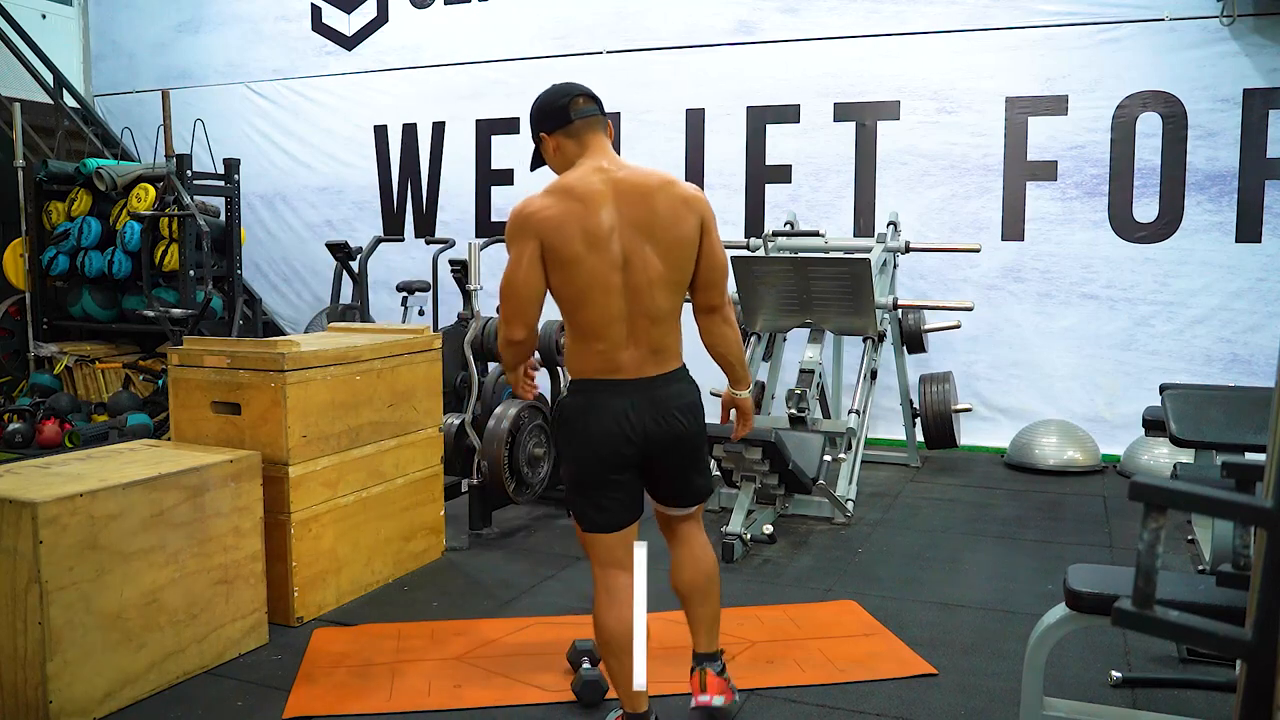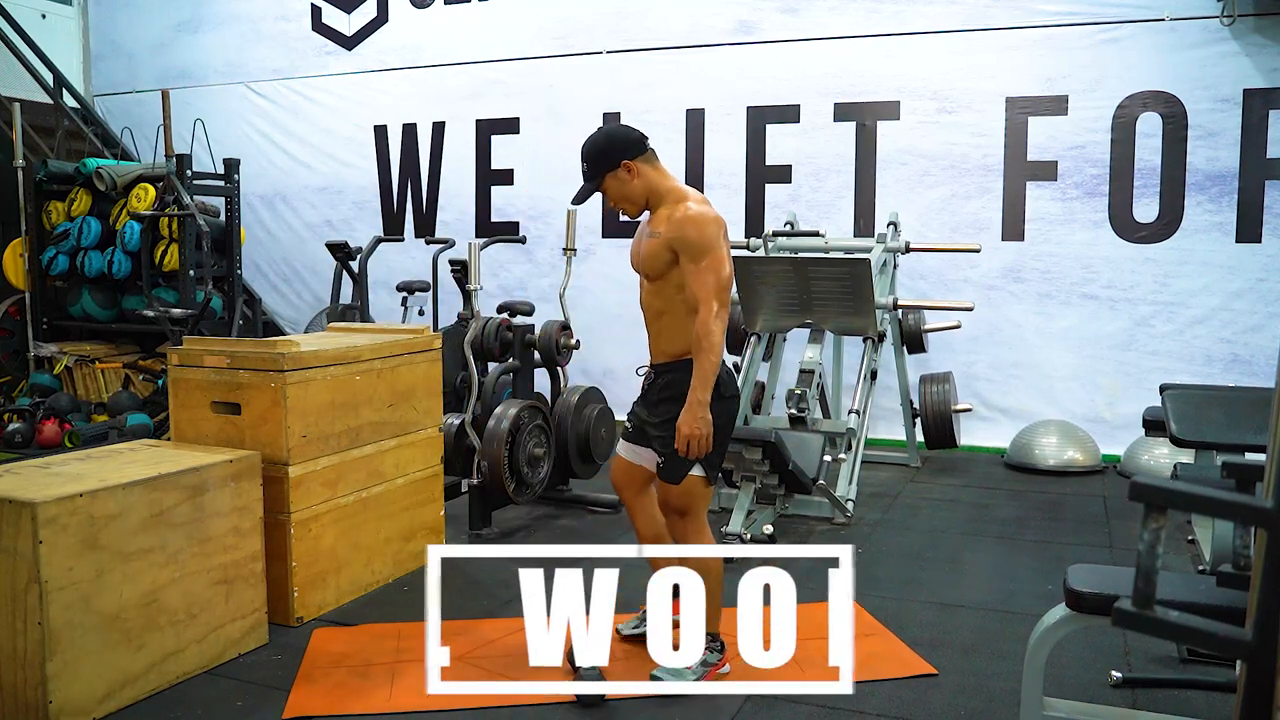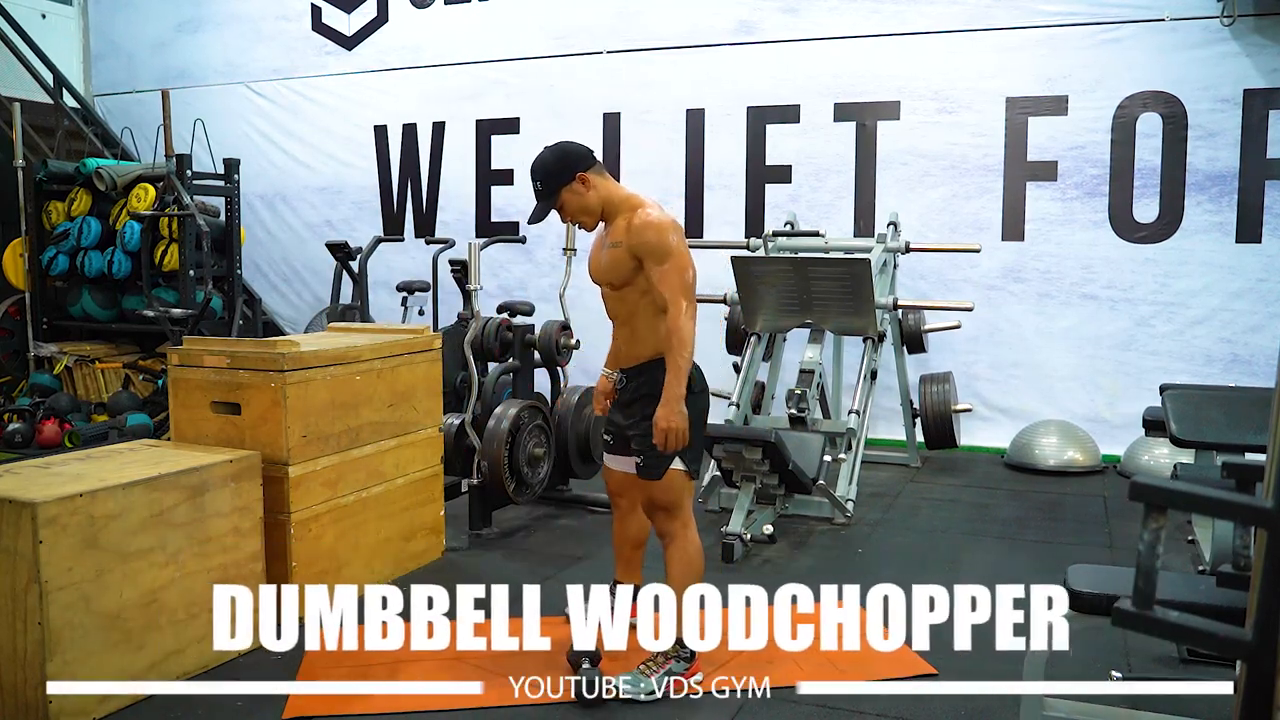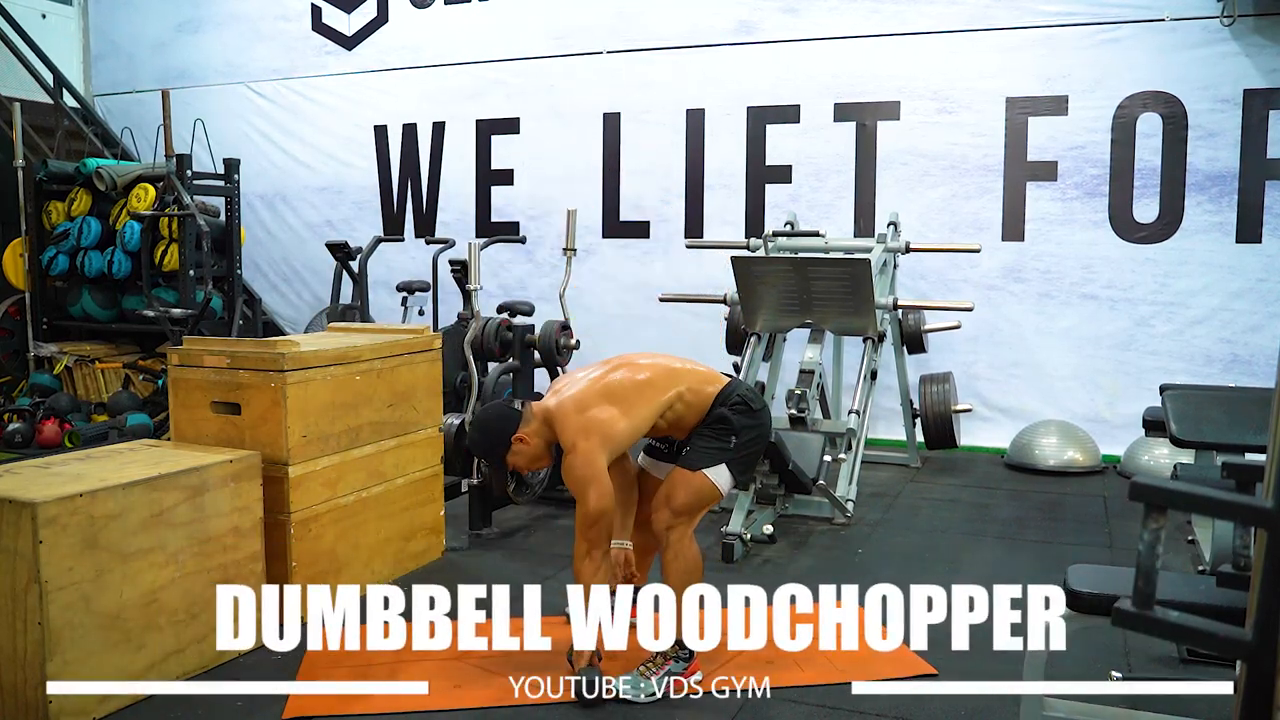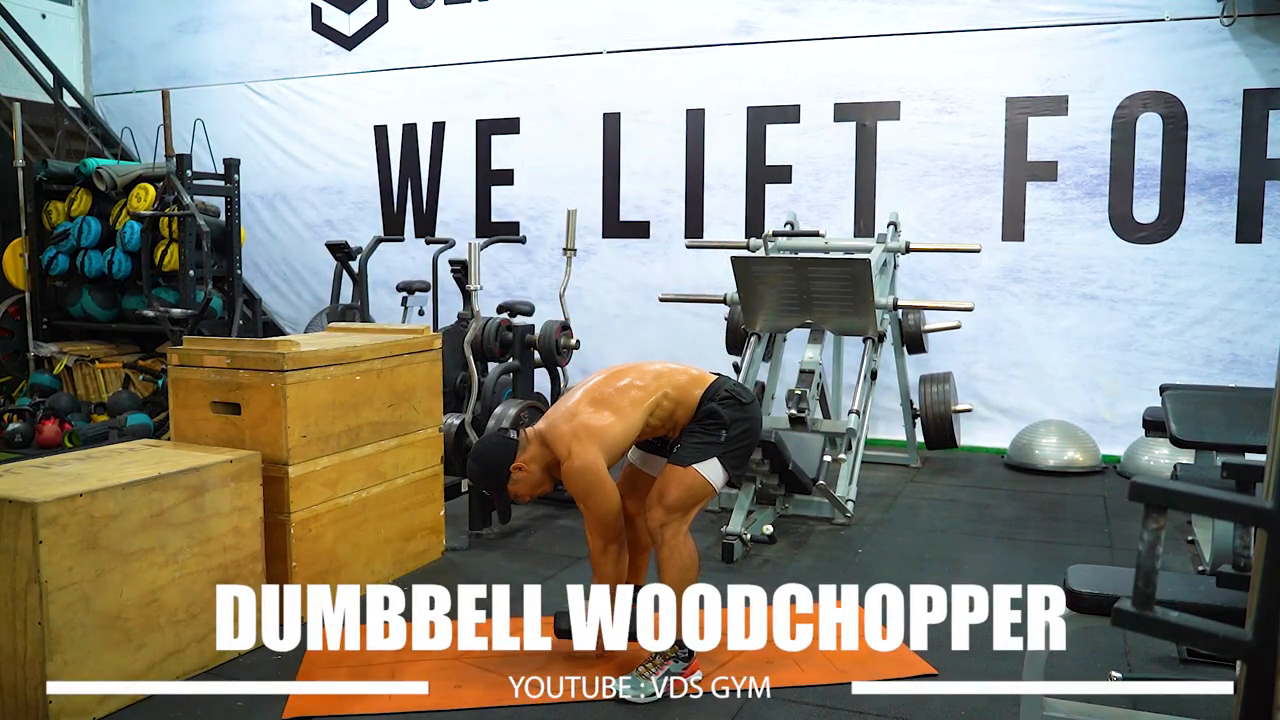
dt=1s
person 1, frame 1
left shoulder: (538, 213)
right shoulder: (686, 199)
left elbow: (515, 330)
right elbow: (715, 308)
left wrist: (513, 367)
right wrist: (739, 385)
left hip: (595, 410)
right hip: (672, 399)
left knee: (613, 568)
right knee: (685, 526)
person 1, frame 2
left shoulder: (695, 219)
right shoulder: (653, 219)
left elbow: (711, 314)
left wrist: (698, 404)
left hip: (694, 387)
right hip: (661, 378)
left knee: (683, 513)
right knee: (628, 480)
left ankle: (712, 647)
right ankle: (673, 600)
person 1, frame 3
left shoulder: (651, 225)
right shoulder: (607, 232)
left elbow: (679, 313)
left wrist: (673, 398)
right wrist: (609, 373)
left hip: (664, 386)
right hip: (632, 381)
left knee: (669, 515)
right knee: (624, 496)
left ankle: (681, 654)
right ankle: (625, 600)
person 1, frame 4
left shoulder: (581, 448)
right shoulder: (559, 397)
left elbow: (591, 550)
right wrist: (622, 543)
left hip: (737, 415)
right hip: (695, 411)
left knee: (669, 519)
right knee: (643, 504)
left ankle: (680, 656)
person 1, frame 5
left shoulder: (577, 459)
right shoulder: (548, 432)
left elbow: (610, 542)
right elbow: (598, 523)
left hip: (726, 411)
right hip: (685, 411)
left knee: (663, 517)
right knee: (629, 504)
left ankle: (680, 656)
